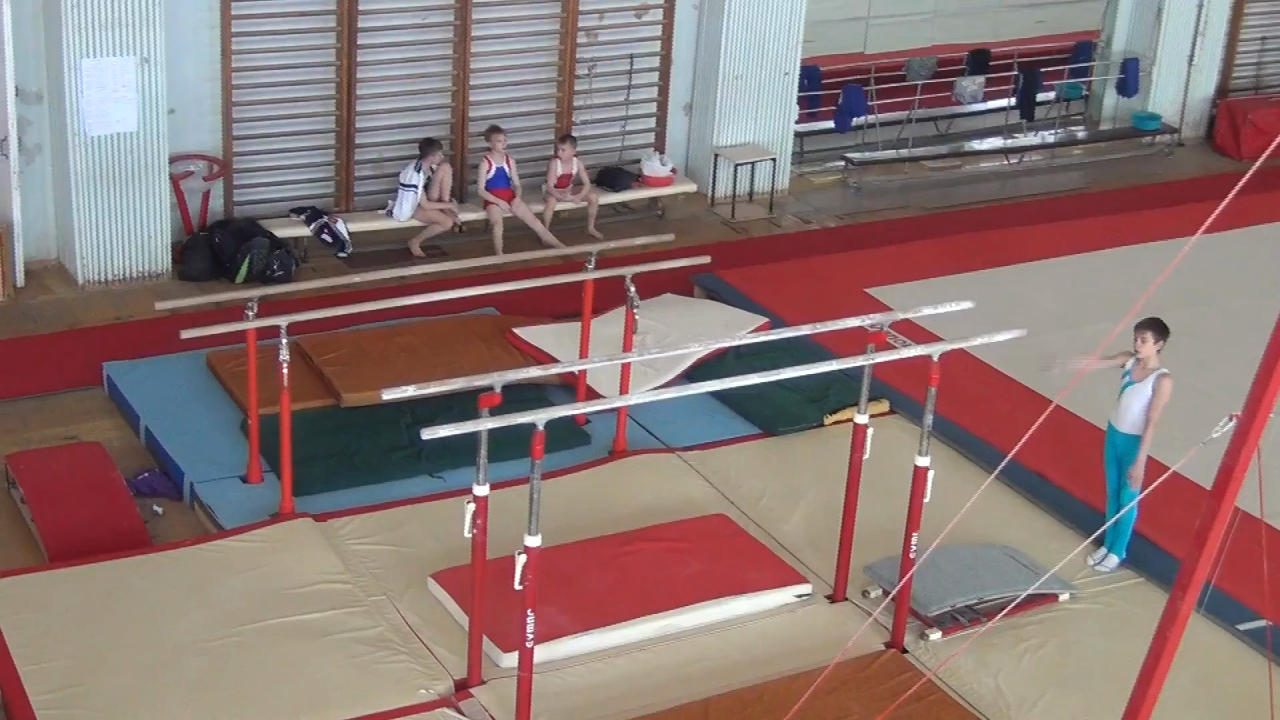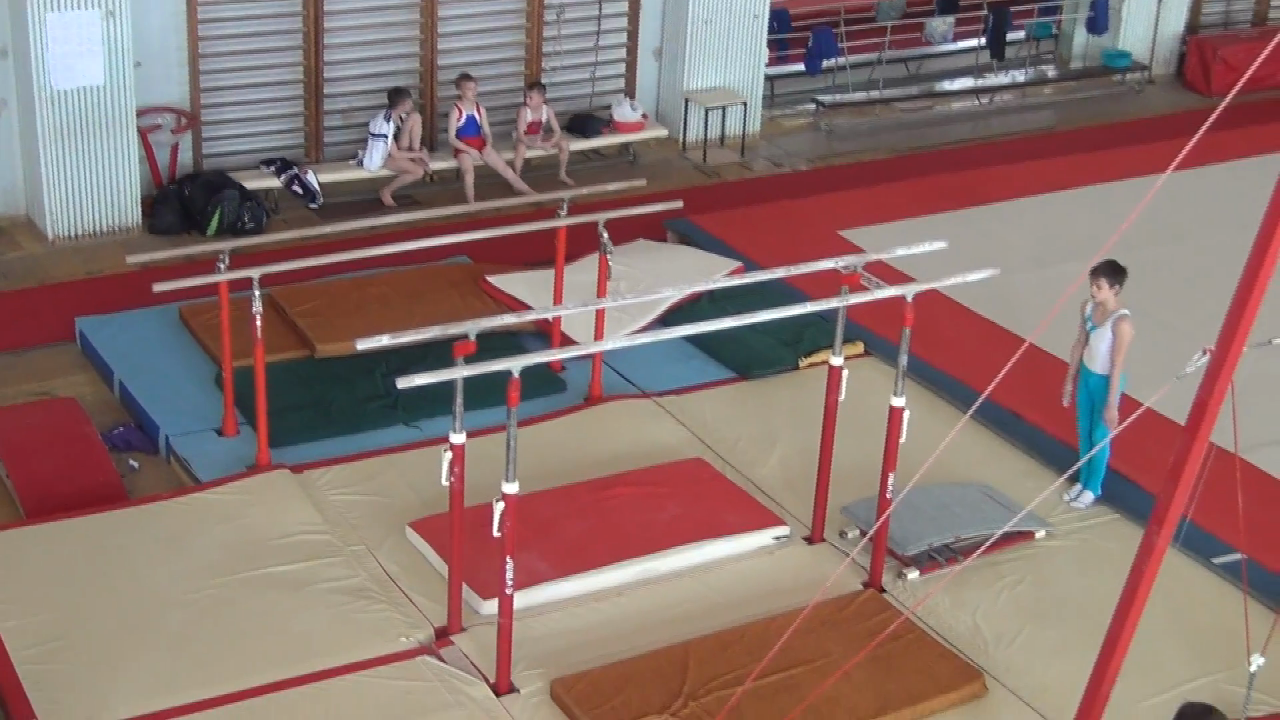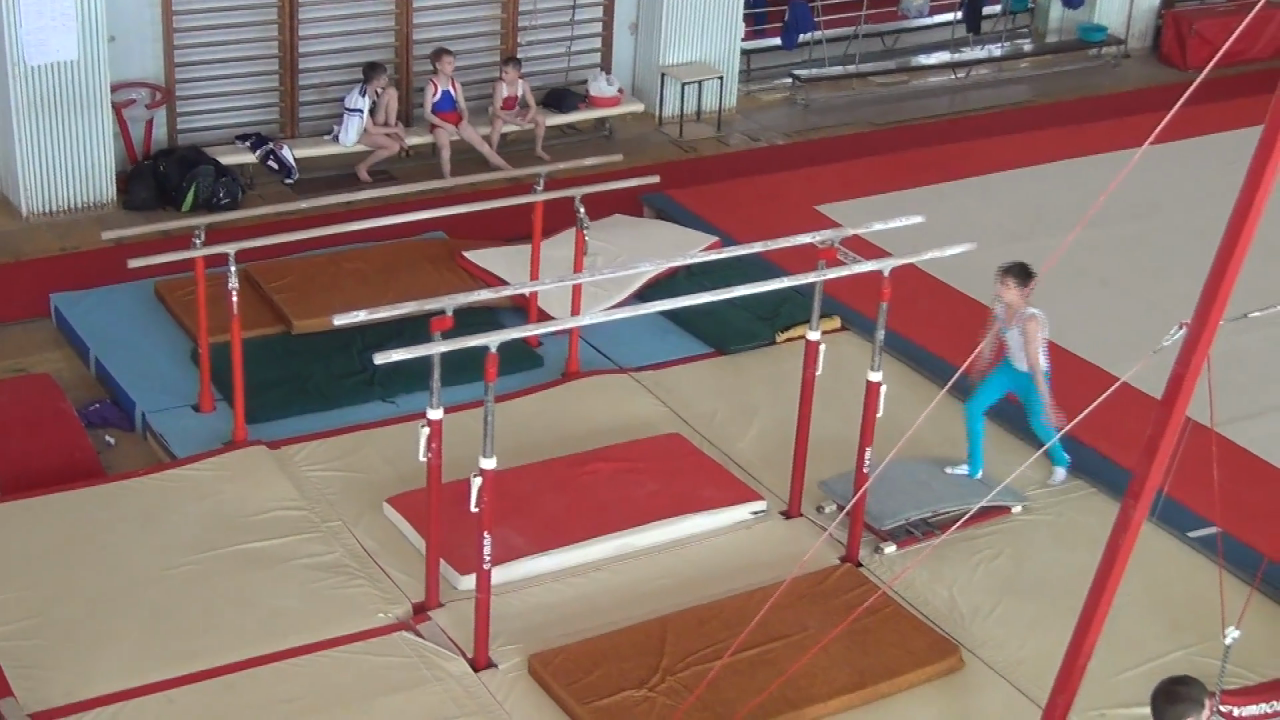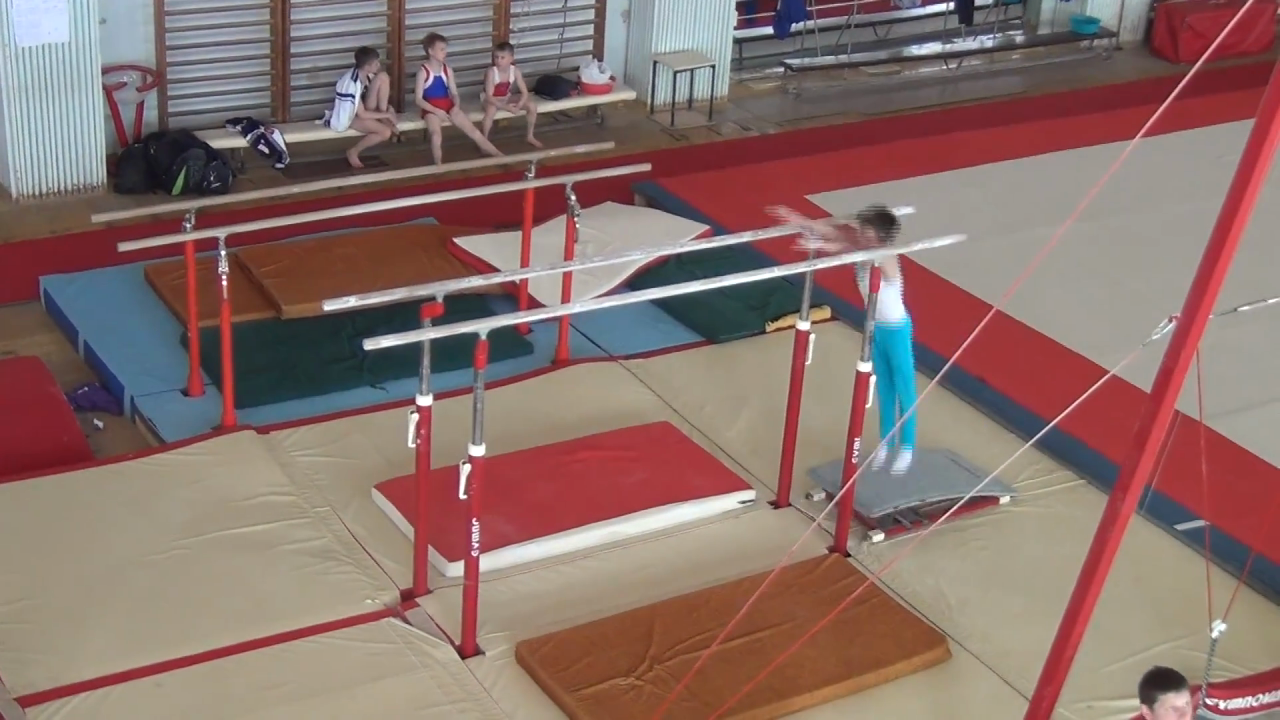
dt=0.7s
person 1, frame 1
left shoulder: (1163, 380)
right shoulder: (1128, 361)
left elbow: (1151, 423)
right elbow: (1097, 364)
left wrist: (1140, 462)
right wrist: (1067, 364)
left hip: (1134, 441)
right hip: (1113, 433)
left knee: (1127, 498)
right knee: (1112, 492)
left ankle: (1118, 551)
right ankle: (1107, 544)
person 1, frame 2
left shoulder: (1122, 322)
right shoulder: (1088, 307)
left elbow: (1117, 366)
left wrist: (1111, 405)
right wrist: (1070, 379)
left hip: (1106, 382)
right hip: (1085, 375)
left knee: (1100, 436)
right knee: (1084, 433)
left ankle: (1092, 489)
right ankle: (1082, 481)
person 1, frame 3
left shoulder: (1030, 321)
right shoulder: (1000, 306)
left elbow: (1035, 364)
right elbow: (992, 338)
left wrist: (1047, 404)
right wrist: (981, 361)
left hip: (1031, 376)
right hip: (1011, 368)
left knee: (1040, 426)
right knee: (973, 410)
left ankle: (1060, 461)
right ankle: (974, 466)
person 1, frame 4
left shoulder: (886, 260)
right shoulder: (859, 249)
left elbow: (863, 252)
right elbow: (832, 232)
left wrist: (819, 245)
right wrist: (797, 220)
left hip: (895, 330)
right hip: (876, 326)
left knee: (903, 390)
right knee: (884, 389)
left ankle: (906, 447)
right ankle: (888, 443)
